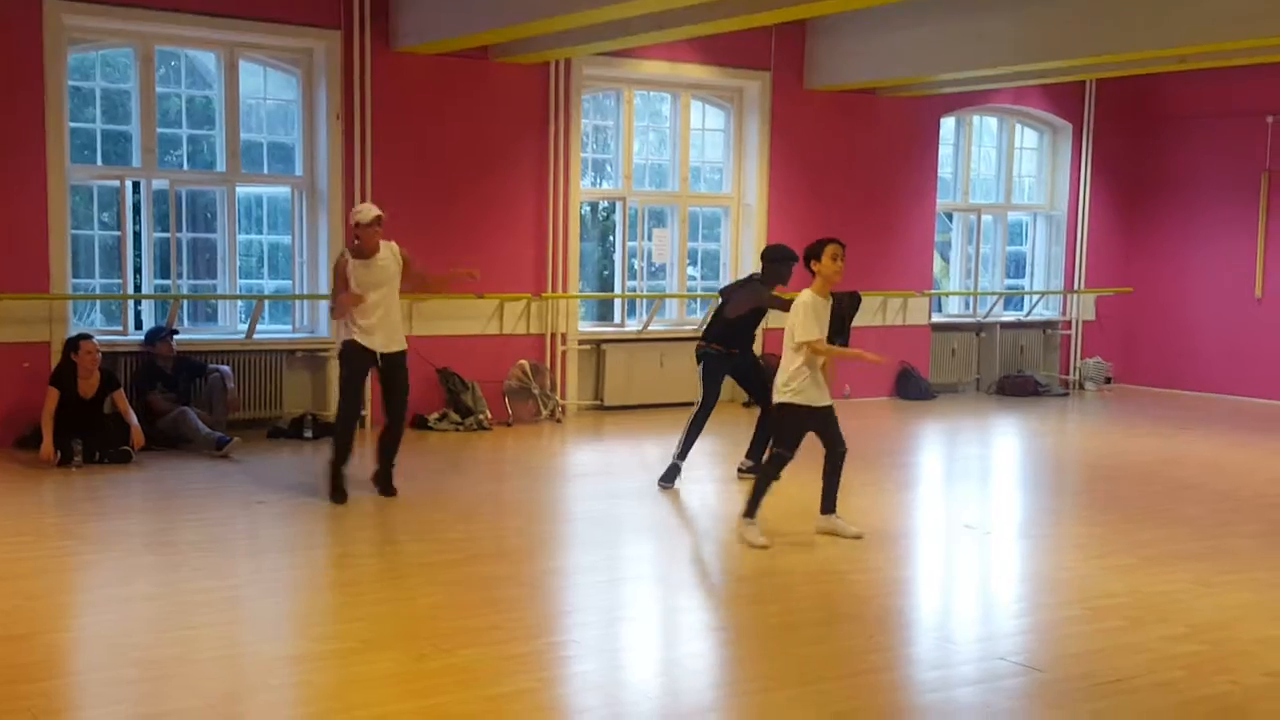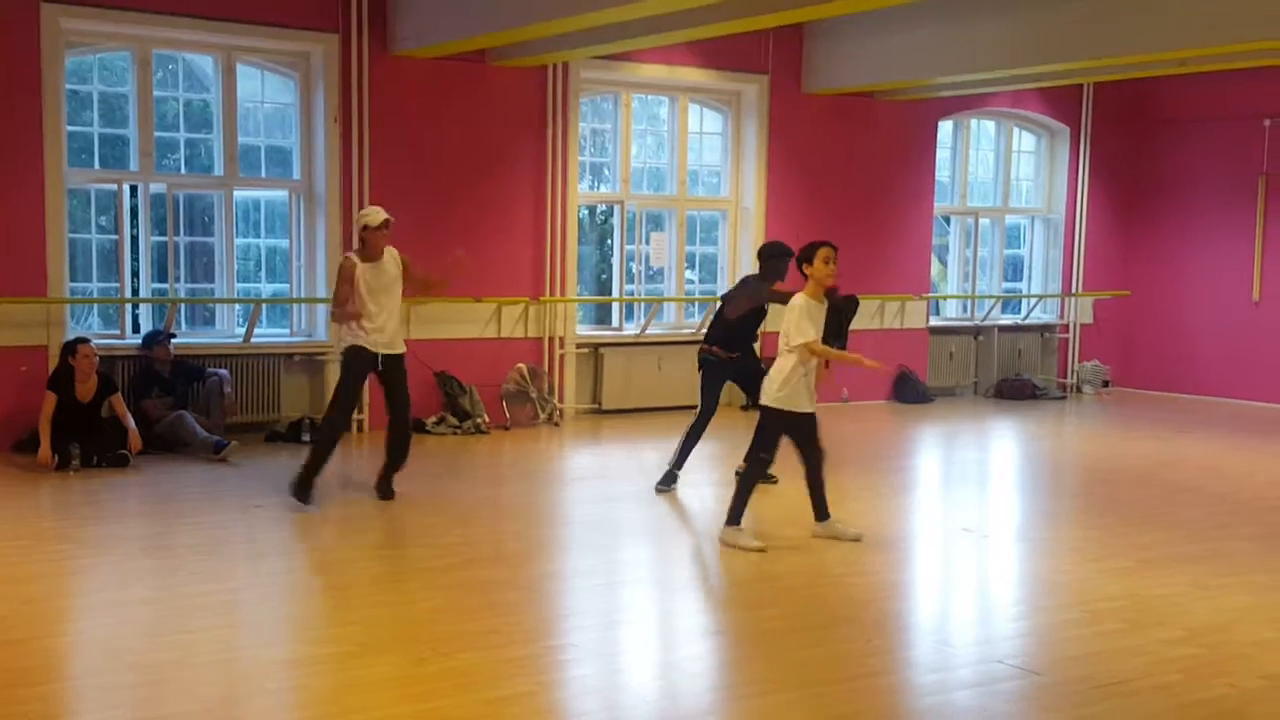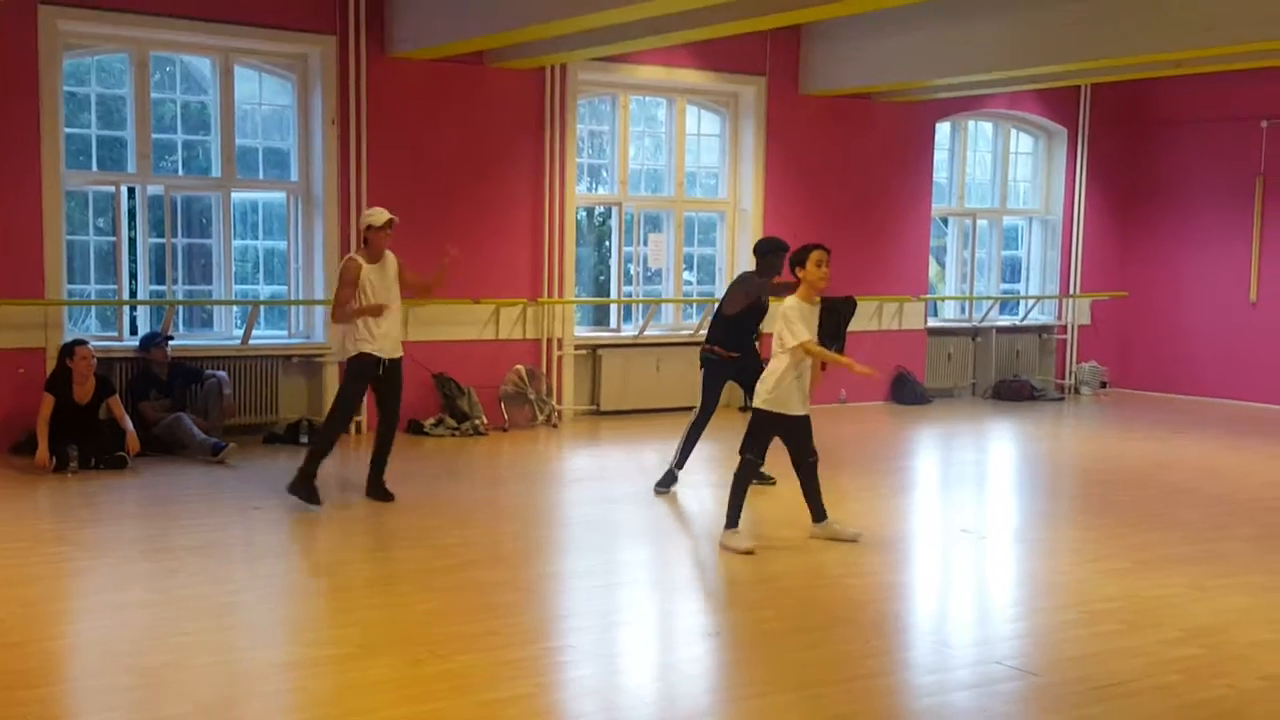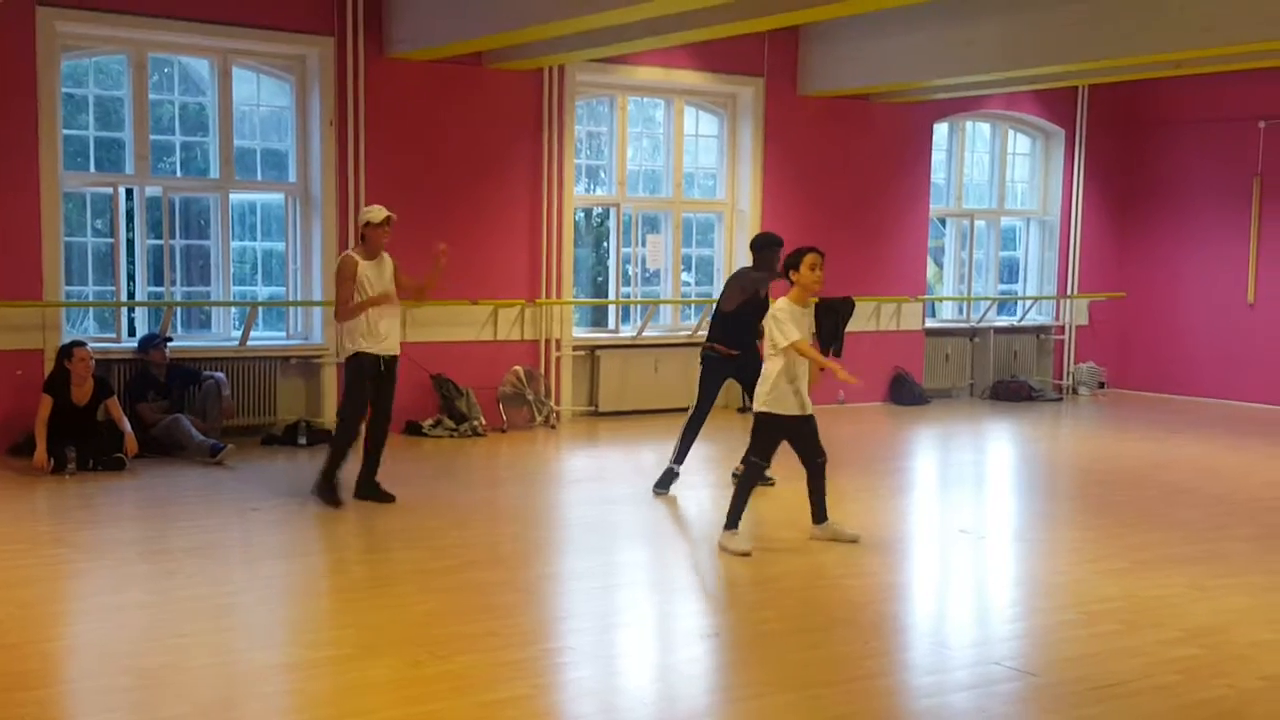
dt=0.1s
person 1, frame 1
left shoulder: (827, 301)
right shoulder: (805, 302)
right elbow: (815, 347)
left wrist: (826, 368)
right wrist: (856, 354)
left hip: (818, 393)
right hip: (794, 393)
left knee: (837, 449)
right knee: (780, 455)
left ankle: (828, 516)
right ankle: (748, 520)
person 1, frame 2
left shoulder: (822, 304)
right shoulder: (799, 305)
right elbow: (813, 348)
left wrist: (818, 378)
right wrist: (855, 359)
left hip: (804, 400)
right hip: (780, 397)
left knee: (814, 457)
right knee: (760, 459)
left ankle: (823, 521)
right ankle: (732, 526)
person 1, frame 3
left shoulder: (815, 306)
right shoulder: (791, 307)
right elbow: (808, 348)
left wrist: (814, 376)
right wrist: (848, 363)
left hip: (797, 401)
right hip: (773, 399)
left knee: (807, 460)
right knee: (751, 461)
left ankle: (820, 522)
right ankle: (730, 529)
person 1, frame 4
left shoulder: (809, 310)
right shoulder: (781, 310)
right elbow: (800, 347)
right wrist: (835, 368)
left hip: (800, 403)
right hip: (772, 402)
left knee: (816, 459)
right knee: (756, 465)
left ankle: (821, 523)
right ankle: (730, 530)
person 2, frame 1
left shoulder: (397, 253)
right shoulder: (345, 262)
left elbow: (422, 283)
right elbow: (335, 311)
left wrist: (459, 274)
right wrist: (340, 305)
left hip: (393, 343)
right hip: (357, 342)
left knee: (398, 411)
right knee: (349, 408)
left ankle: (385, 472)
right ankle: (337, 473)
person 2, frame 2
left shoulder: (396, 258)
right shoulder: (350, 265)
left elbow: (427, 286)
right elbow: (336, 313)
right wrist: (351, 313)
left hip: (393, 347)
right hip: (359, 345)
left knee: (401, 414)
right knee: (341, 409)
left ankle: (386, 477)
right ankle: (308, 476)
person 2, frame 3
left shoulder: (393, 261)
right shoulder: (353, 266)
left elbow: (421, 290)
right elbow: (337, 315)
left wrist: (445, 268)
right wrist: (363, 311)
left hip: (391, 351)
right hip: (362, 350)
left knee: (389, 418)
right knee: (342, 413)
left ankle: (376, 480)
right ankle: (306, 476)
person 2, frame 4
left shoulder: (387, 262)
right shoulder: (349, 263)
left elbow: (415, 293)
right elbow: (340, 314)
left wrist: (438, 268)
right wrist: (370, 302)
left hip: (387, 349)
right hip: (360, 349)
left knee: (382, 416)
right knee: (353, 413)
left ankle: (367, 481)
right ankle: (328, 477)
person 3, frame 1
left shoulder: (758, 283)
right shoulder: (755, 291)
left elbow: (725, 293)
right elbow: (789, 306)
left wrist: (738, 317)
left hip: (740, 352)
right hip: (713, 352)
left knee: (772, 402)
right knee: (706, 404)
left ankle: (751, 463)
right ankle: (676, 464)
person 3, frame 2
left shoulder: (760, 288)
right shoulder: (752, 287)
left elbow: (726, 299)
right elbow: (781, 298)
left wrist: (746, 329)
left hip: (742, 356)
right hip: (715, 356)
right knee: (706, 411)
right ankle: (673, 470)
person 3, frame 3
left shoulder: (761, 285)
right shoulder: (748, 282)
right elbow: (775, 289)
left wrist: (751, 329)
left hip: (745, 356)
right hip: (717, 356)
right knee: (705, 410)
right ankle: (673, 470)
person 3, frame 4
left shoulder: (764, 284)
right shoulder: (744, 278)
left wrist: (757, 332)
right wrist: (775, 275)
left hip: (746, 355)
right hip: (718, 354)
right knee: (701, 409)
left ankle: (746, 468)
right ankle: (673, 469)
